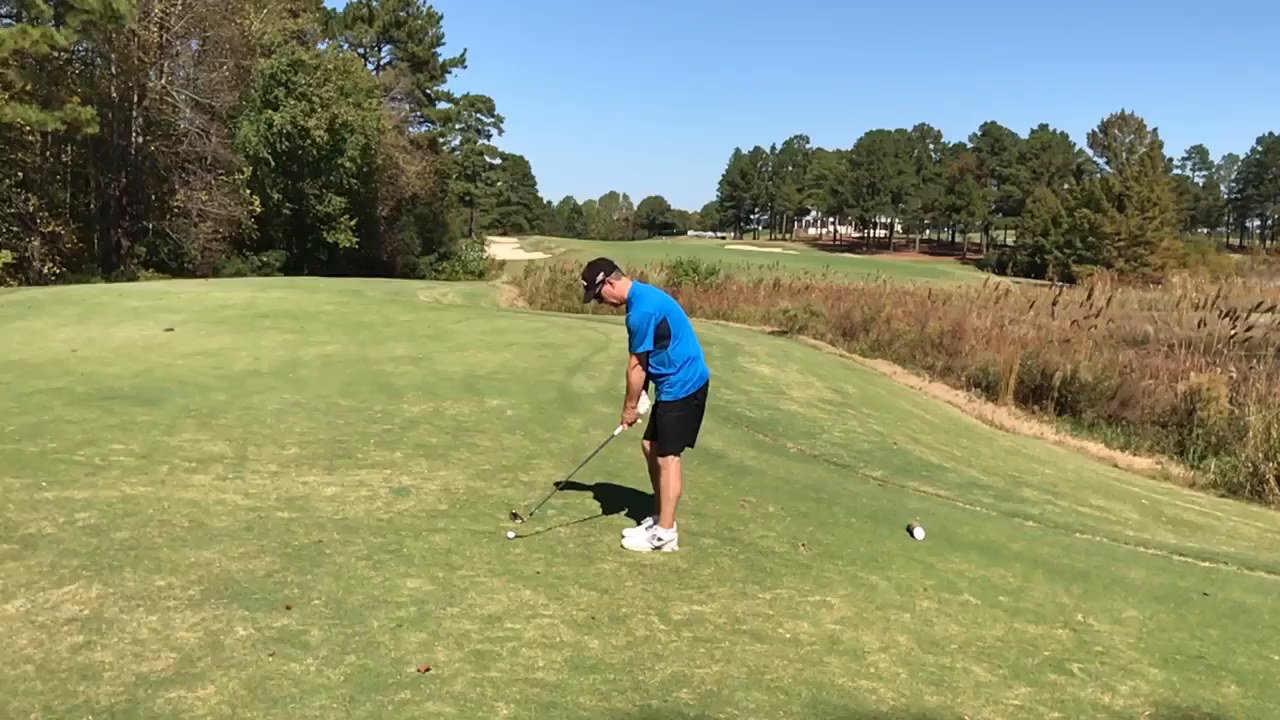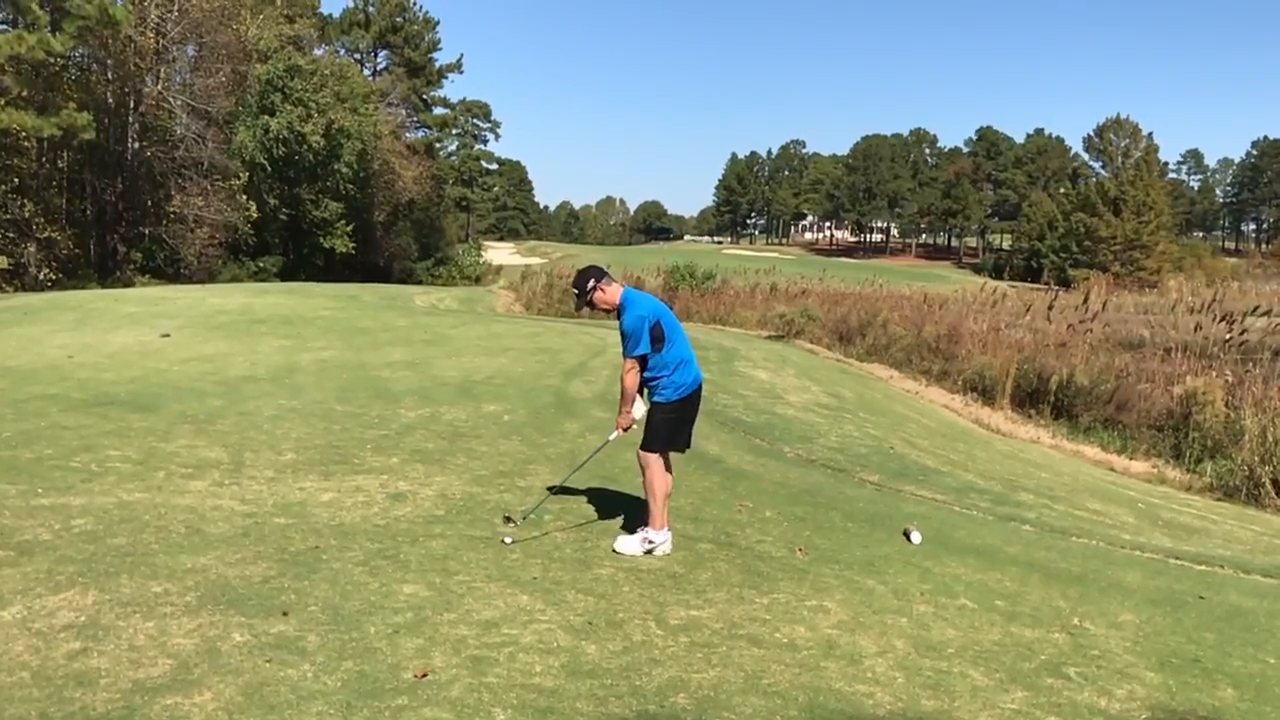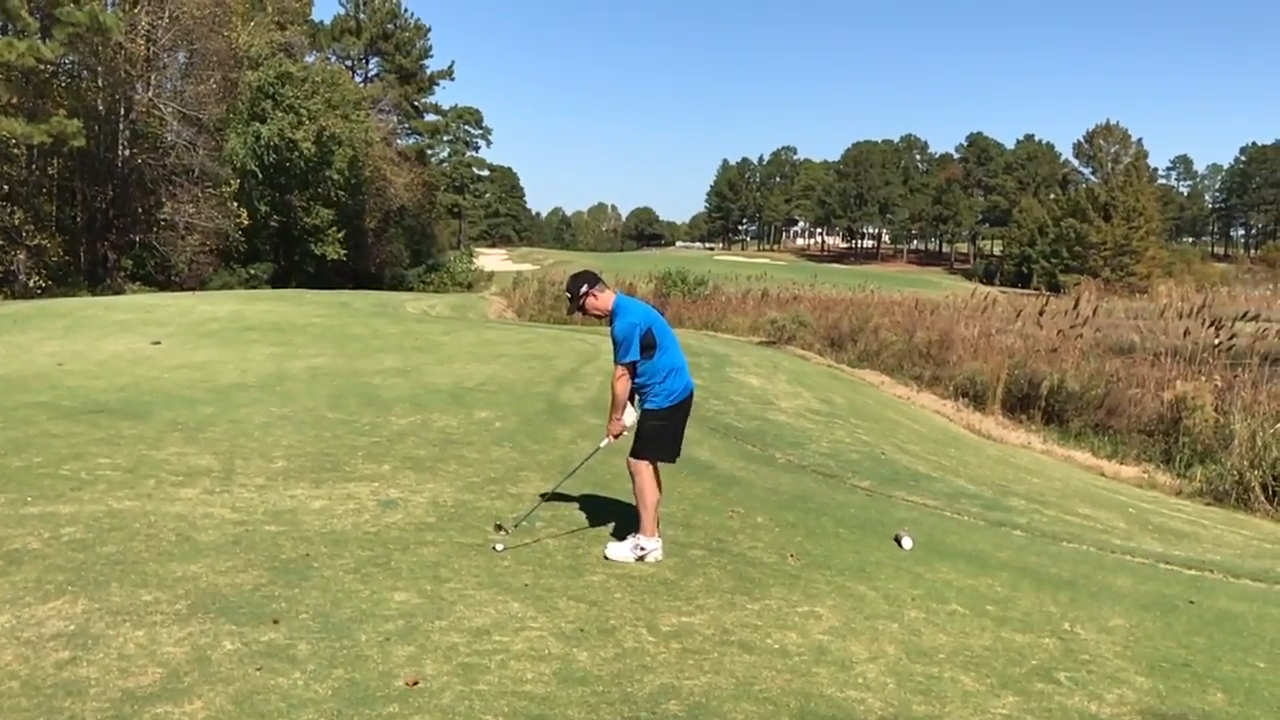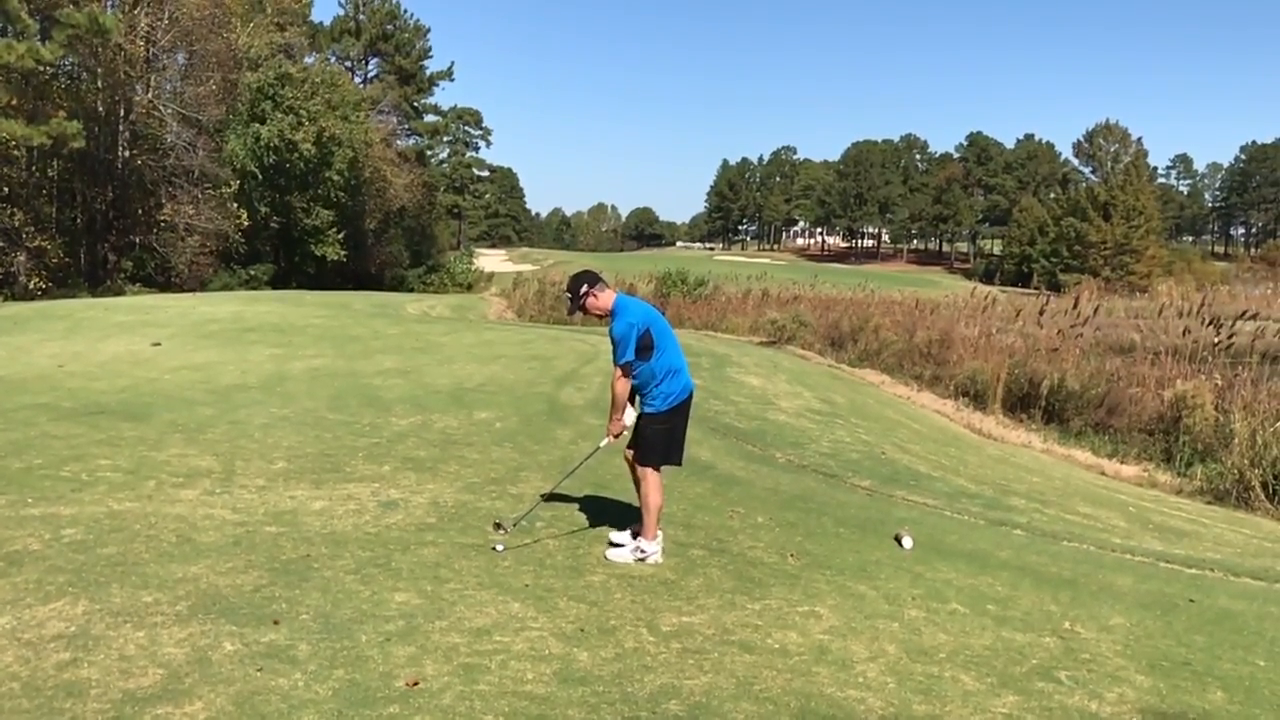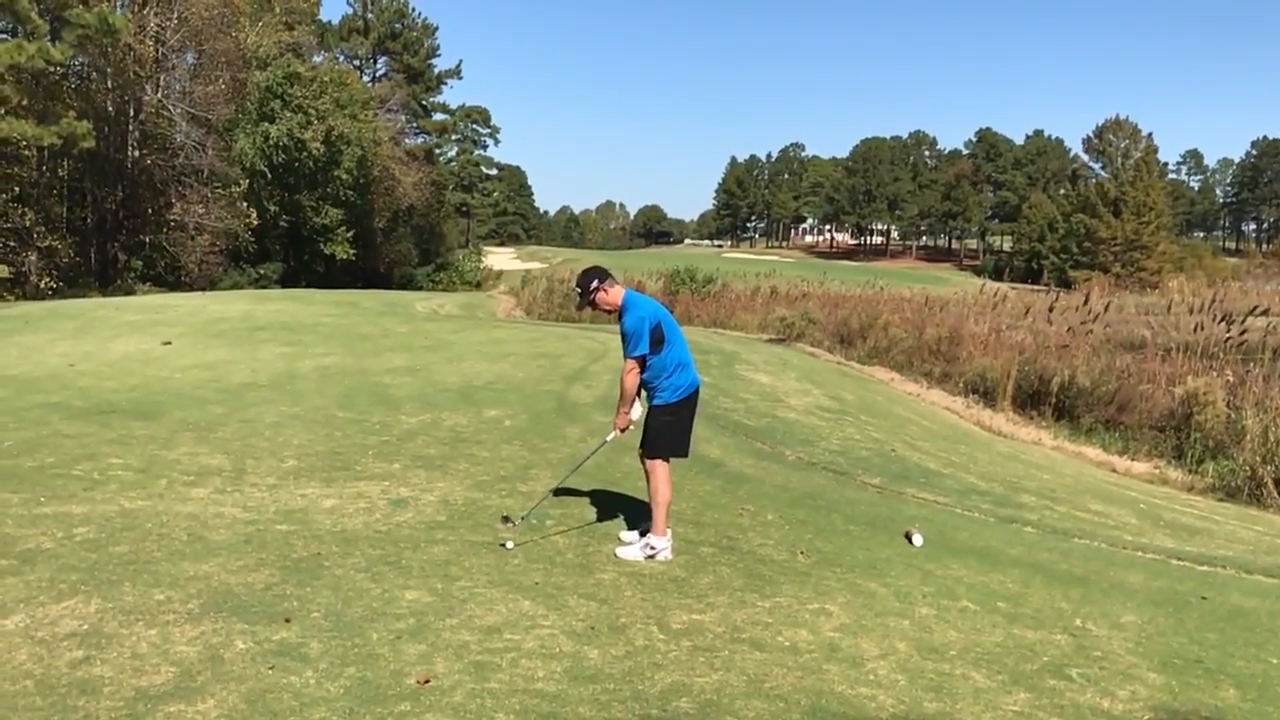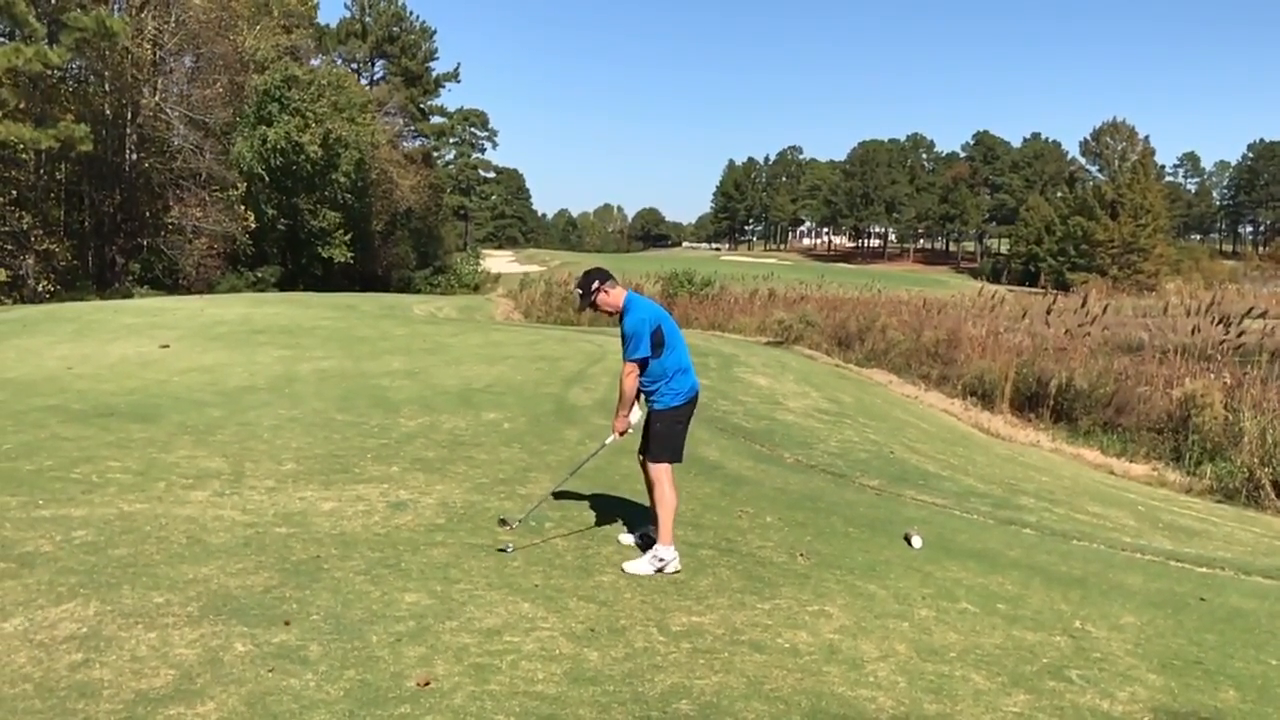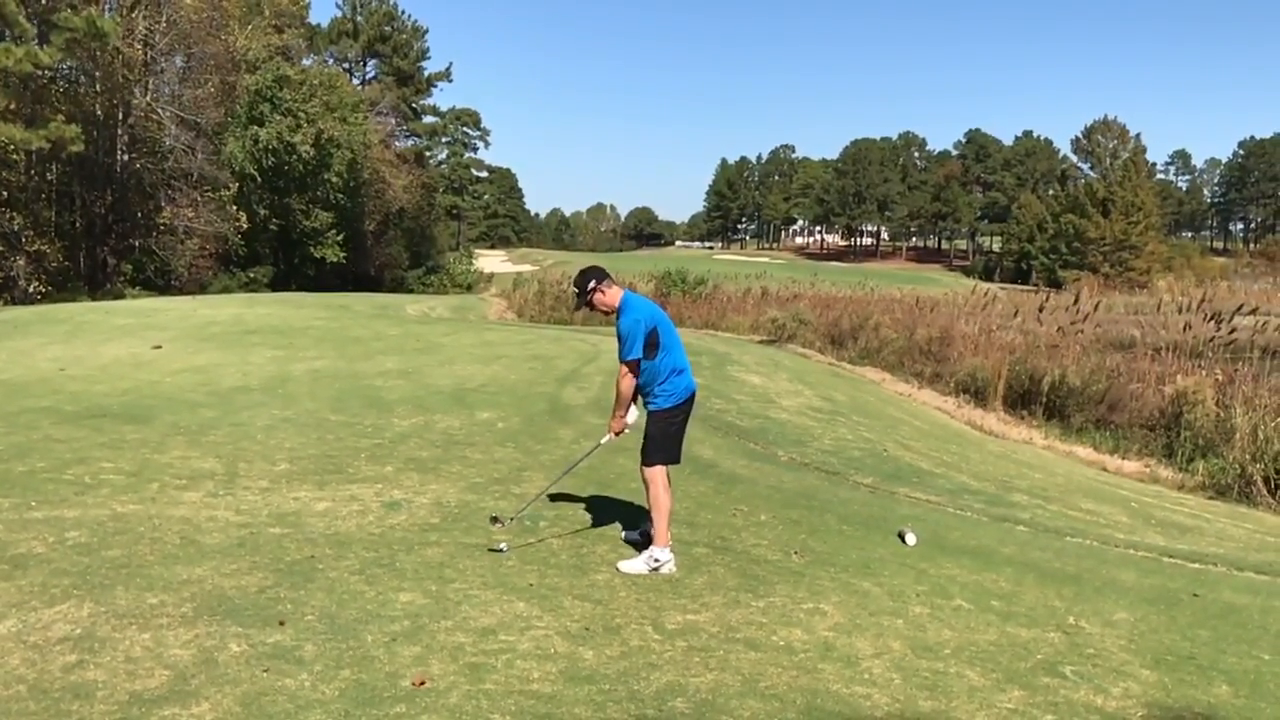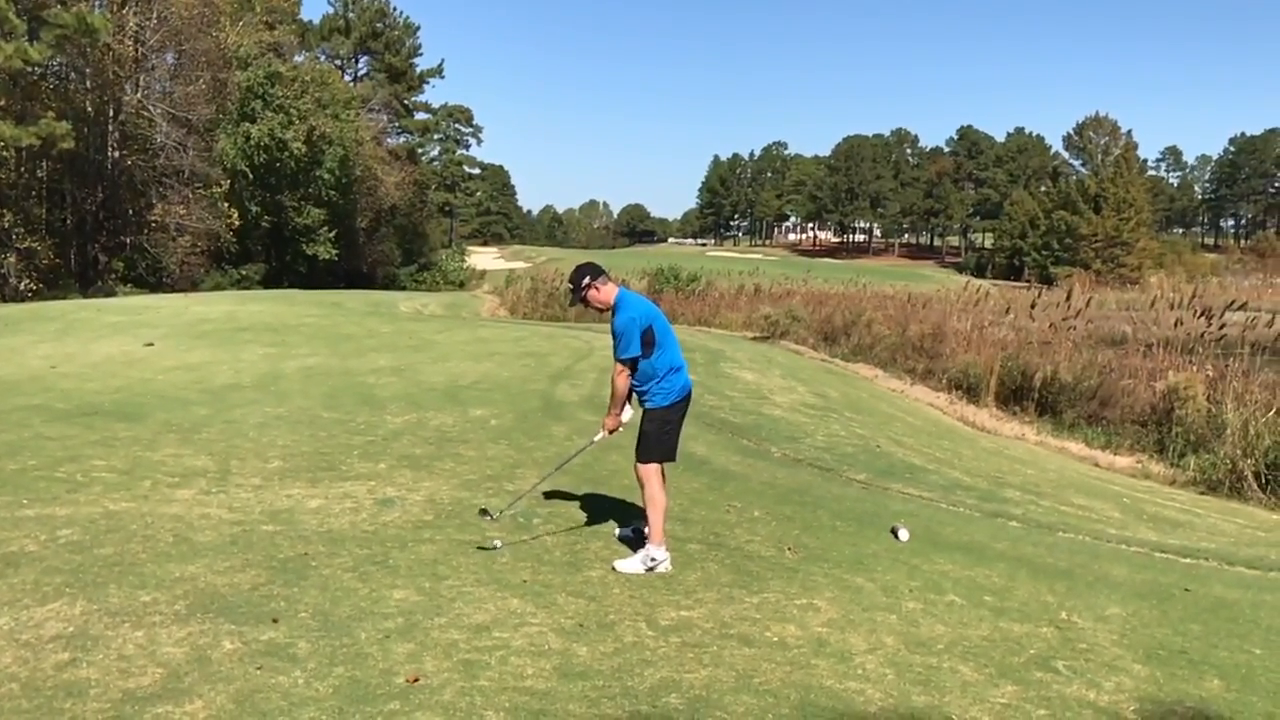
dt=0.5s
person 1, frame 1
left shoulder: (642, 309)
right shoulder: (644, 296)
left elbow: (636, 365)
right elbow: (647, 360)
left wrist: (629, 407)
right wrist: (637, 402)
left hip: (682, 385)
right hip: (676, 383)
left knee: (667, 456)
right knee: (651, 446)
left ankle: (665, 533)
right ankle: (660, 519)
person 1, frame 2
left shoulder: (634, 313)
right shoulder: (633, 303)
left elbow: (631, 369)
right elbow: (641, 365)
left wrist: (625, 411)
right wrist: (636, 401)
left hip: (675, 388)
right hip: (673, 386)
left knee: (650, 455)
right knee: (657, 456)
left ankle: (657, 534)
right ankle: (658, 527)
person 1, frame 3
left shoulder: (626, 320)
right shoulder: (627, 309)
left elbow: (622, 375)
right elbow: (632, 371)
left wrist: (615, 418)
right wrist: (625, 411)
left hip: (666, 395)
right hip: (665, 393)
left knee: (640, 462)
right knee: (646, 463)
left ankle: (647, 542)
right ankle: (649, 534)
person 1, frame 4
left shoulder: (624, 321)
right shoulder: (628, 307)
left elbow: (621, 377)
left wrist: (615, 419)
right wrist: (626, 409)
left hip: (665, 397)
right hip: (665, 394)
left knee: (647, 468)
right knee: (634, 456)
left ankle: (648, 545)
right ankle: (648, 529)
person 1, frame 5
left shoulder: (636, 314)
right shoulder: (633, 307)
left elbow: (631, 370)
right elbow: (639, 367)
left wrist: (622, 412)
right wrist: (630, 405)
left hip: (674, 392)
right hip: (666, 391)
left knee: (656, 462)
right knee: (648, 457)
left ankle: (658, 542)
right ankle: (658, 527)
person 1, frame 6
left shoulder: (637, 316)
right shoulder: (633, 310)
left elbow: (631, 373)
right elbow: (639, 370)
left wrist: (621, 415)
right wrist: (629, 408)
left hip: (673, 397)
right hip: (664, 395)
left knee: (659, 468)
right knee: (647, 459)
left ankle: (665, 551)
right ankle: (656, 530)
person 1, frame 7
left shoulder: (631, 317)
right shoulder: (633, 307)
left elbow: (627, 375)
right elbow: (636, 370)
left wrist: (618, 416)
right wrist: (625, 410)
left hip: (668, 397)
right hip: (667, 395)
left knee: (653, 470)
right knee: (653, 464)
left ankle: (660, 553)
right ankle: (659, 529)
person 1, frame 8
left shoulder: (626, 315)
right shoulder: (628, 304)
left elbow: (622, 373)
right elbow: (630, 369)
left wrist: (613, 414)
right wrist: (621, 407)
left hip: (664, 395)
right hip: (664, 392)
left knee: (647, 468)
right knee: (651, 462)
left ankle: (656, 551)
right ankle: (652, 526)
